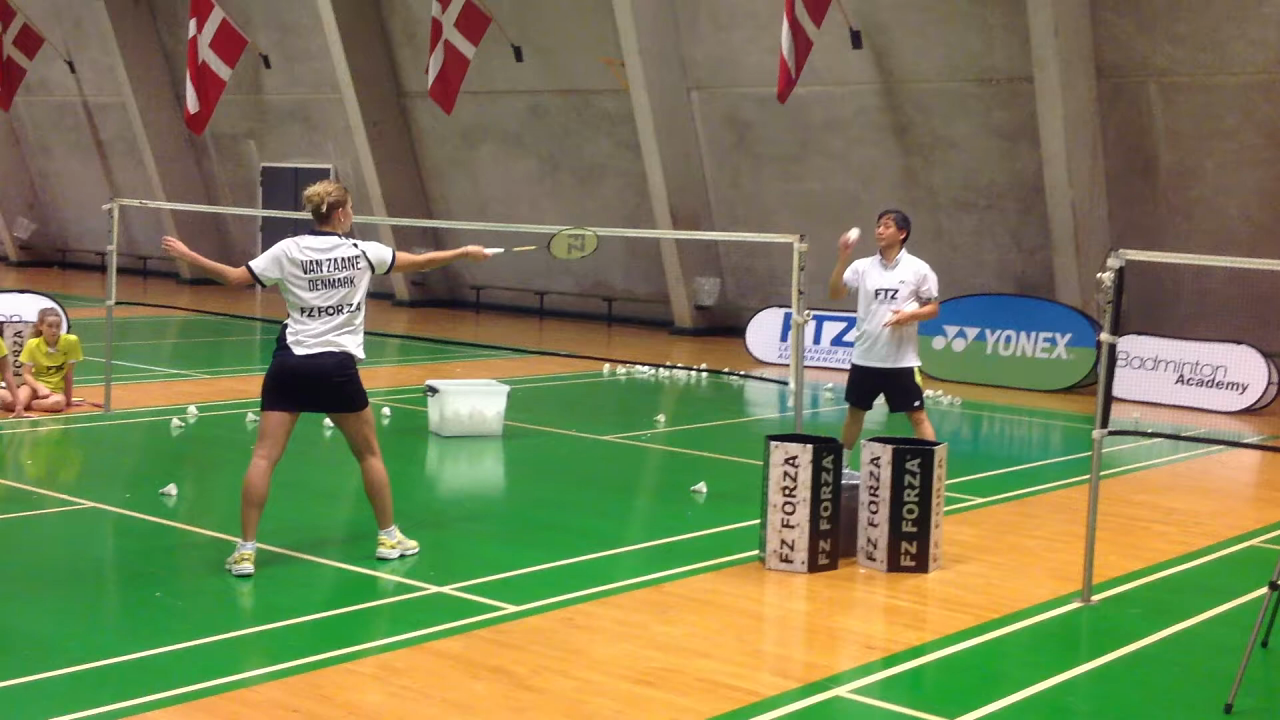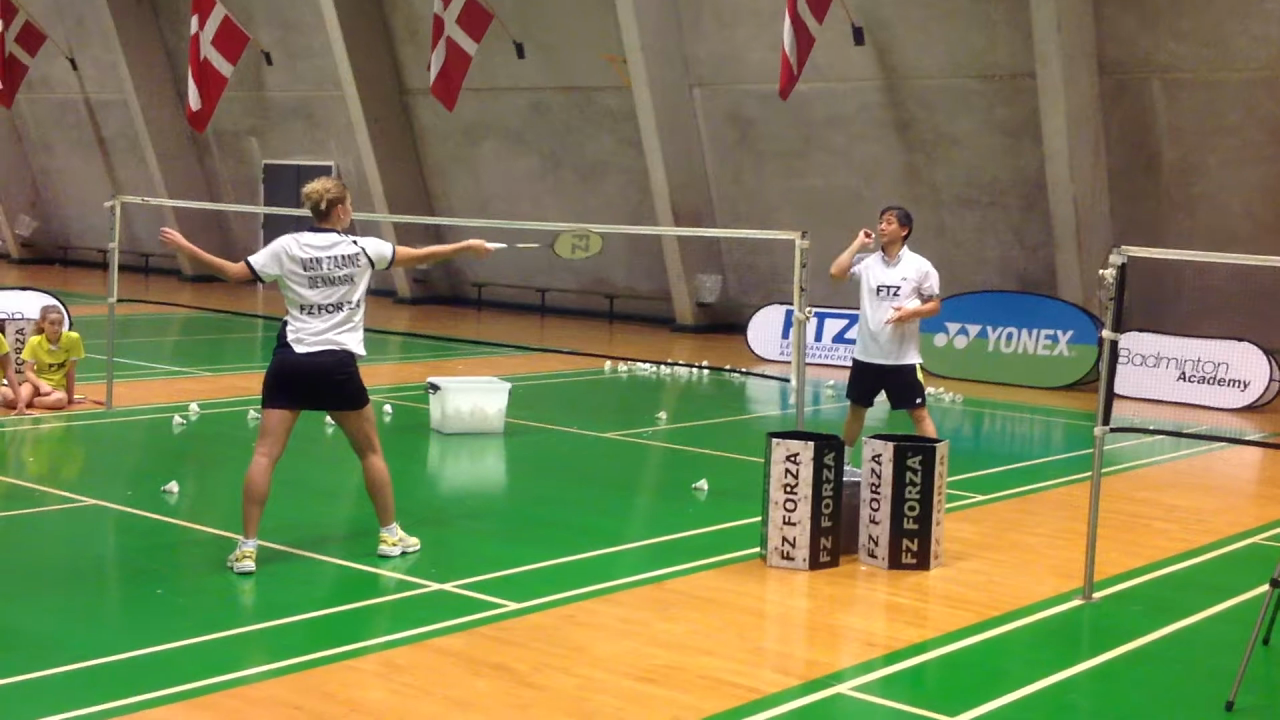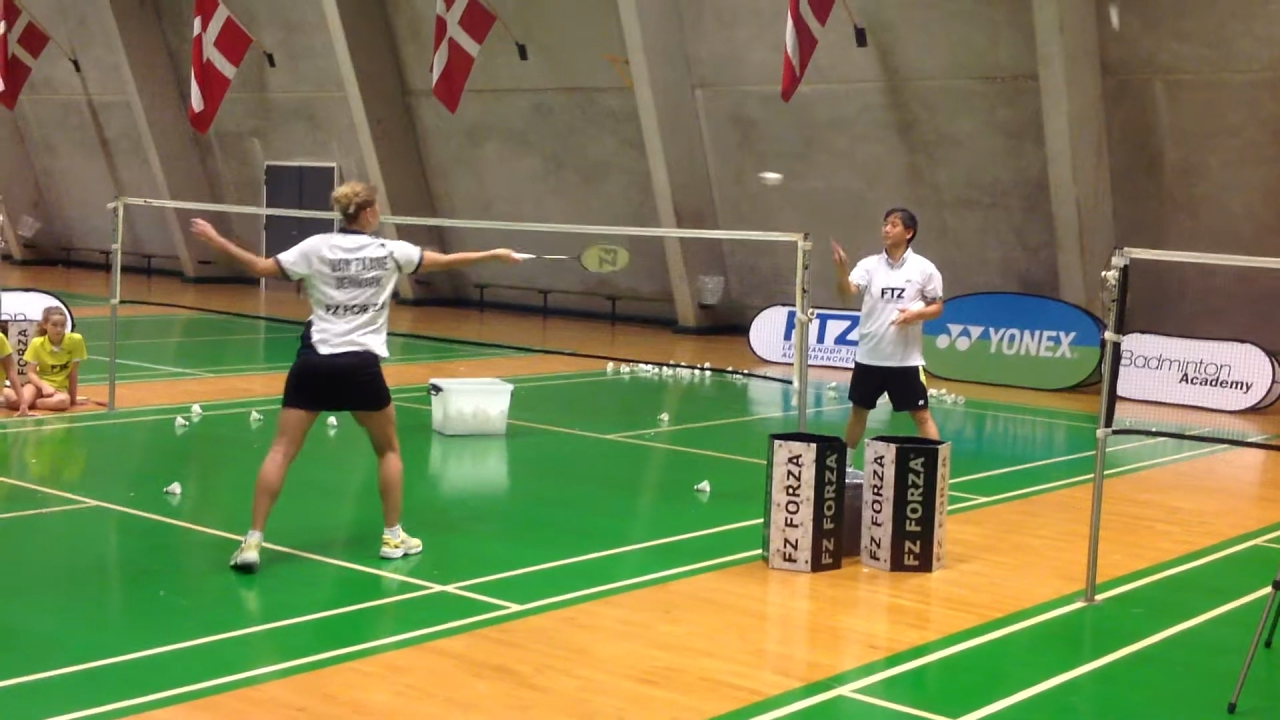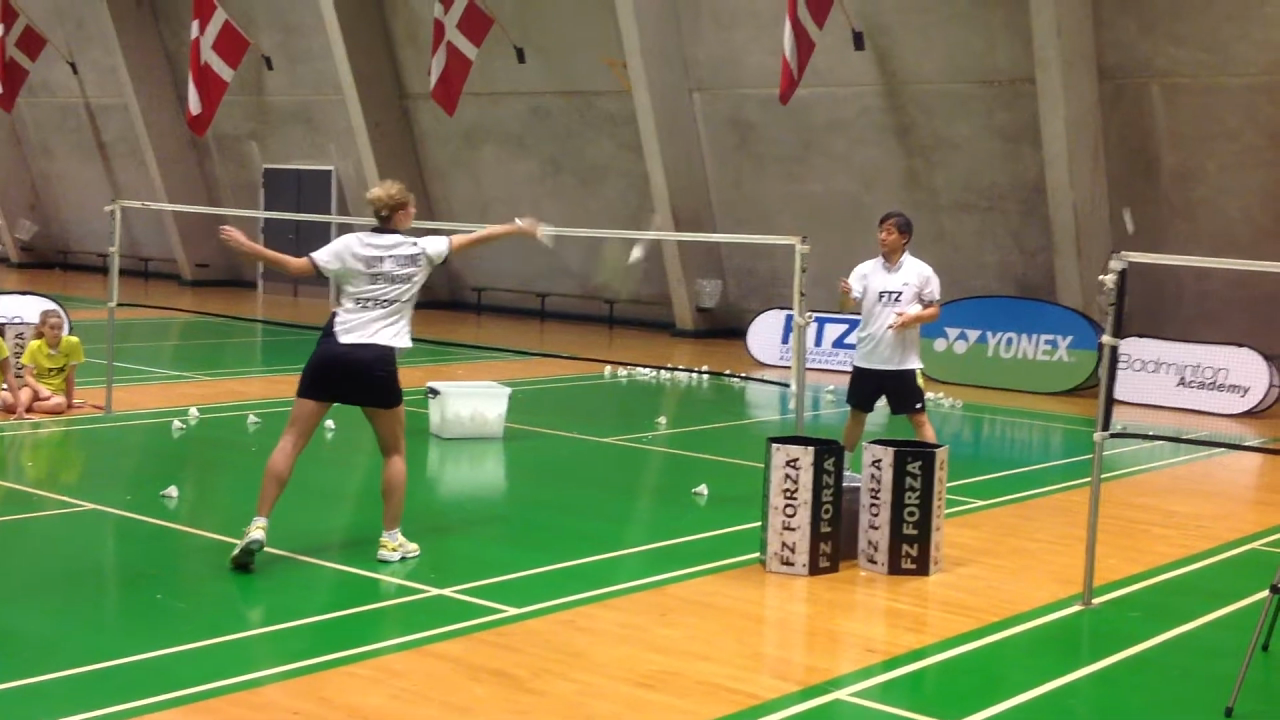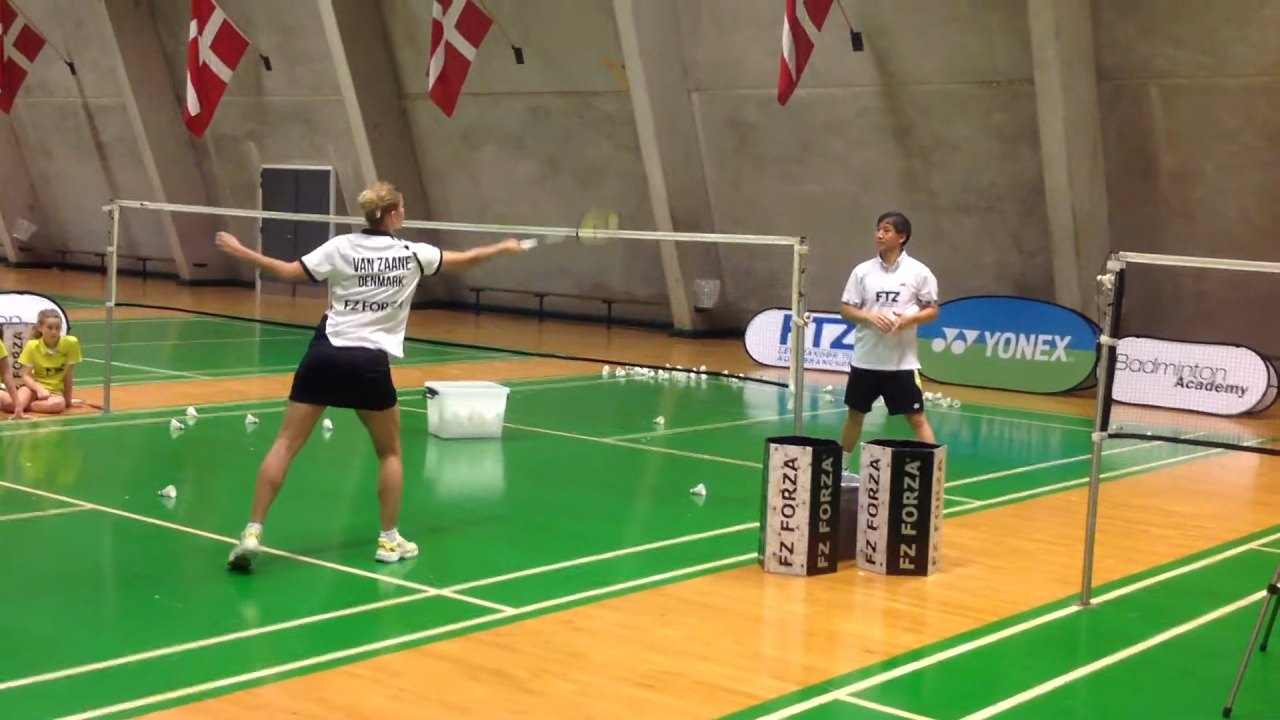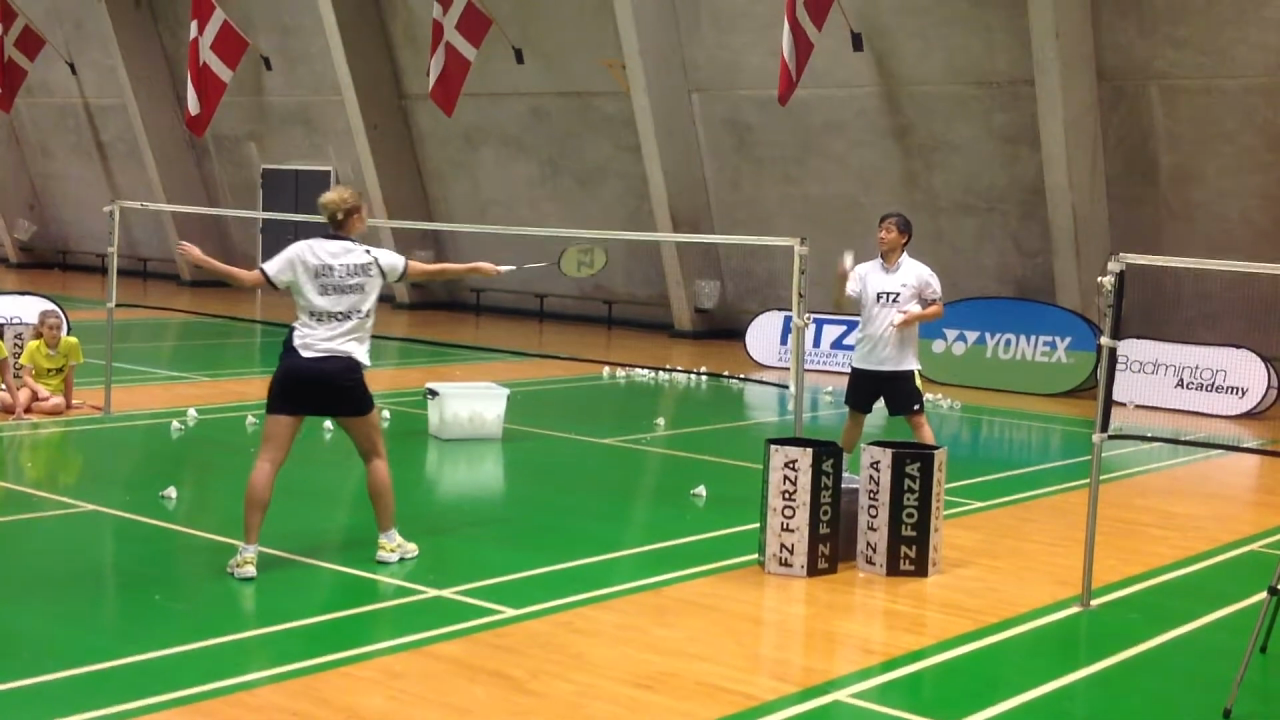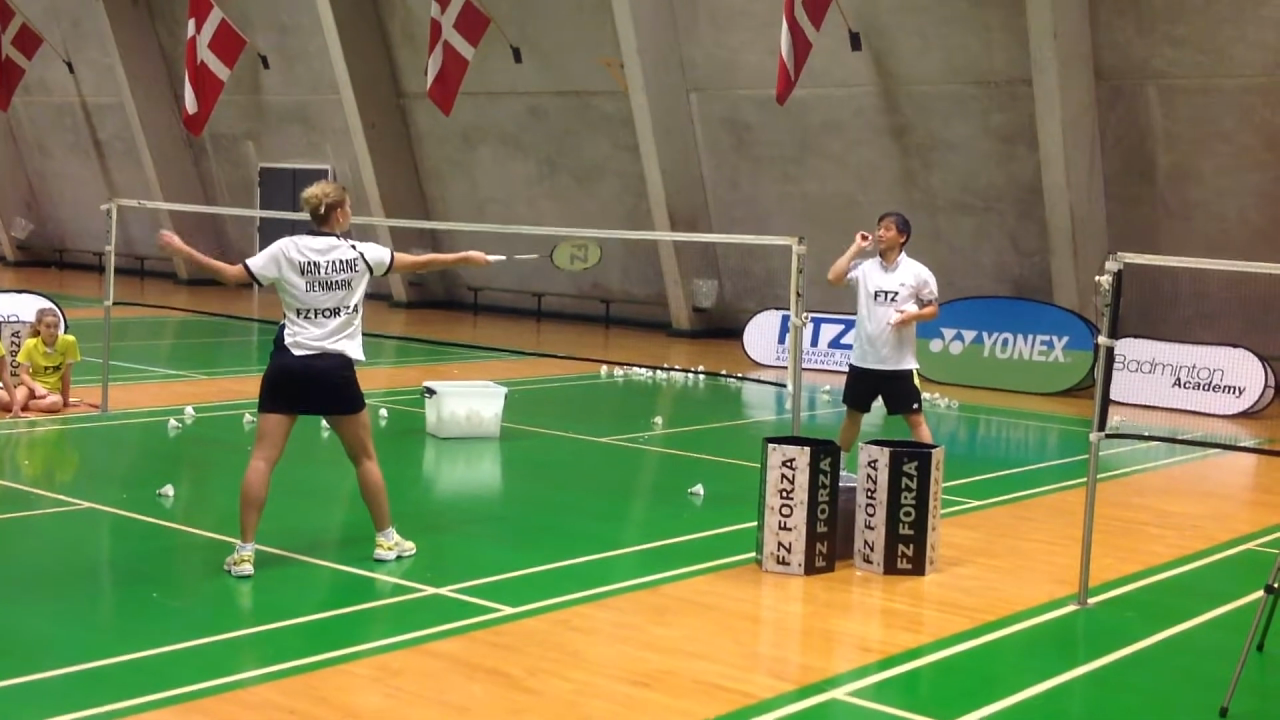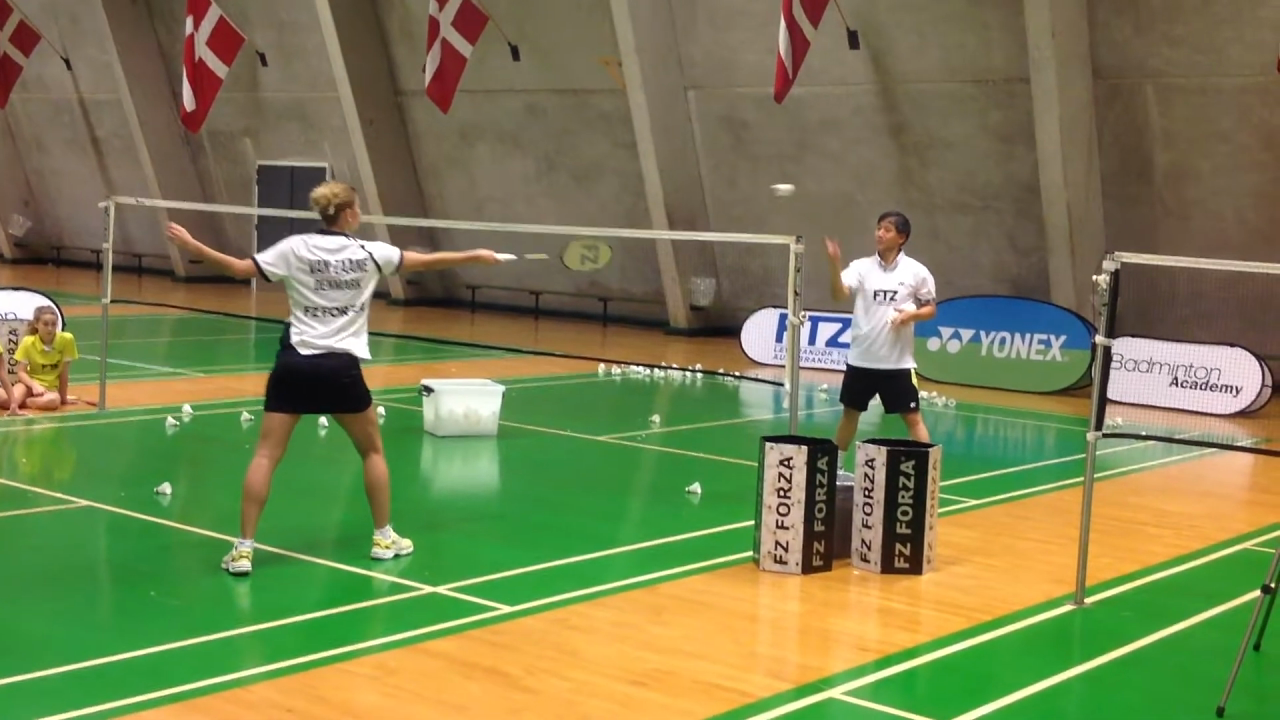
dt=0.3s
person 1, frame 1
left shoulder: (289, 250)
right shoulder: (363, 252)
left elbow: (236, 278)
right elbow: (420, 262)
left wrist: (188, 255)
right wrist: (465, 252)
left hip: (290, 365)
right hip: (337, 367)
left knee: (264, 456)
right knee: (369, 453)
left ankle: (246, 550)
right ankle: (389, 537)
person 1, frame 2
left shoulder: (287, 247)
right shoulder: (363, 248)
left elbow: (234, 273)
right elbow: (421, 256)
left wrist: (185, 247)
right wrist: (467, 246)
left hip: (290, 363)
right hip: (337, 365)
left knee: (265, 454)
right knee: (371, 451)
left ankle: (247, 548)
right ankle: (390, 534)
person 1, frame 3
left shoulder: (317, 246)
right shoulder: (390, 251)
left elbow: (262, 268)
right elbow: (447, 261)
left wrist: (217, 241)
right wrist: (494, 254)
left hip: (313, 362)
right hip: (360, 365)
left knee: (281, 452)
right knee: (389, 449)
left ankle: (251, 542)
right ankle: (393, 536)
person 1, frame 4
left shoulder: (351, 244)
right shoulder: (421, 249)
left elbow: (296, 267)
right elbow: (473, 238)
left wrist: (247, 247)
right wrist: (517, 227)
left hip: (331, 353)
right hip: (376, 360)
left knee: (291, 441)
right knee: (394, 452)
left ankle: (258, 527)
right ankle: (391, 540)
person 1, frame 5
left shoulder: (341, 246)
right shoulder: (412, 254)
left elbow: (288, 273)
right elbow: (464, 259)
left wrist: (241, 251)
right wrist: (504, 248)
left hip: (324, 356)
right hip: (369, 363)
left knee: (284, 445)
right knee: (390, 453)
left ankle: (252, 534)
right ankle: (389, 540)
person 1, frame 6
left shoulder: (302, 252)
right shoulder: (374, 259)
left elbow: (250, 280)
right elbow: (431, 271)
left wrist: (202, 259)
right wrist: (475, 267)
left hip: (297, 367)
right hip: (343, 371)
left knee: (268, 460)
right knee: (375, 455)
left ankle: (247, 554)
right ankle: (389, 541)
person 1, frame 7
left shoulder: (286, 250)
right shoulder: (360, 254)
left elbow: (231, 275)
right elbow: (419, 262)
left wrist: (183, 250)
right wrist: (465, 258)
left hip: (288, 366)
right hip: (335, 369)
left knee: (263, 458)
right knee: (365, 457)
left ankle: (245, 551)
right ankle: (386, 538)
person 1, frame 8
left shoulder: (295, 248)
right shoulder: (369, 253)
left elbow: (239, 269)
right elbow: (428, 261)
left wrist: (192, 246)
right wrist: (475, 256)
left hip: (294, 364)
right hip: (341, 367)
left knee: (265, 456)
right knee: (372, 451)
left ankle: (243, 548)
right ankle: (384, 537)
person 2, frame 1
left shoulder: (919, 269)
right shoulder: (862, 267)
left elbow: (933, 307)
right elbow: (835, 294)
left wrist: (910, 315)
right wrist: (843, 256)
left hip: (902, 360)
right hip: (865, 357)
left knee: (917, 416)
right knee: (855, 411)
right ankle: (842, 465)
person 2, frame 2
left shoulder: (920, 266)
right shoulder: (866, 261)
left elbow: (935, 304)
right elbow: (836, 273)
left wrist: (911, 312)
right wrist: (859, 243)
left hip: (903, 357)
right hip: (866, 354)
left knee: (918, 413)
right knee: (856, 409)
right ankle: (843, 463)
person 2, frame 3
left shoulder: (924, 269)
right shoulder: (869, 265)
left elbow: (937, 307)
right elbow: (847, 293)
left wrist: (916, 313)
right wrist: (842, 269)
left hip: (906, 359)
right hip: (869, 356)
left knee: (921, 415)
right knee: (859, 411)
right ankle: (845, 464)
person 2, frame 4
left shoulder: (922, 272)
right shoulder: (865, 269)
left elbow: (934, 310)
right elbow: (846, 307)
left wrist: (914, 316)
right wrist: (845, 294)
left hip: (904, 362)
right hip: (867, 359)
left knee: (919, 418)
right knee: (857, 413)
right ankle: (843, 467)
person 2, frame 5
left shoulder: (919, 272)
right shoulder: (863, 271)
left elbow: (932, 310)
right elbow: (847, 309)
left wrist: (911, 318)
right wrist: (868, 316)
left hip: (902, 362)
right hip: (865, 360)
left knee: (916, 418)
right knee: (855, 414)
right ankle: (840, 467)
person 2, frame 6
left shoulder: (920, 273)
right shoulder: (863, 271)
left elbow: (938, 308)
left wrist: (915, 315)
right wrist: (842, 281)
left hip: (902, 363)
right hip: (865, 361)
left knee: (917, 419)
right knee: (855, 416)
right ankle: (841, 468)
person 2, frame 7
left shoulder: (918, 272)
right shoulder: (863, 267)
left elbow: (933, 309)
right elbow: (833, 278)
left wrist: (913, 314)
right wrist: (856, 248)
left hip: (900, 362)
right hip: (863, 359)
left knee: (915, 418)
right knee: (853, 414)
right ankle: (839, 468)
person 2, frame 8
left shoulder: (917, 272)
right shoulder: (862, 266)
left elbow: (931, 308)
right elbow: (840, 295)
left wrist: (912, 314)
right wrist: (835, 263)
left hip: (898, 362)
right hip: (861, 359)
left knee: (912, 417)
right knee: (850, 413)
right ankle: (835, 467)
